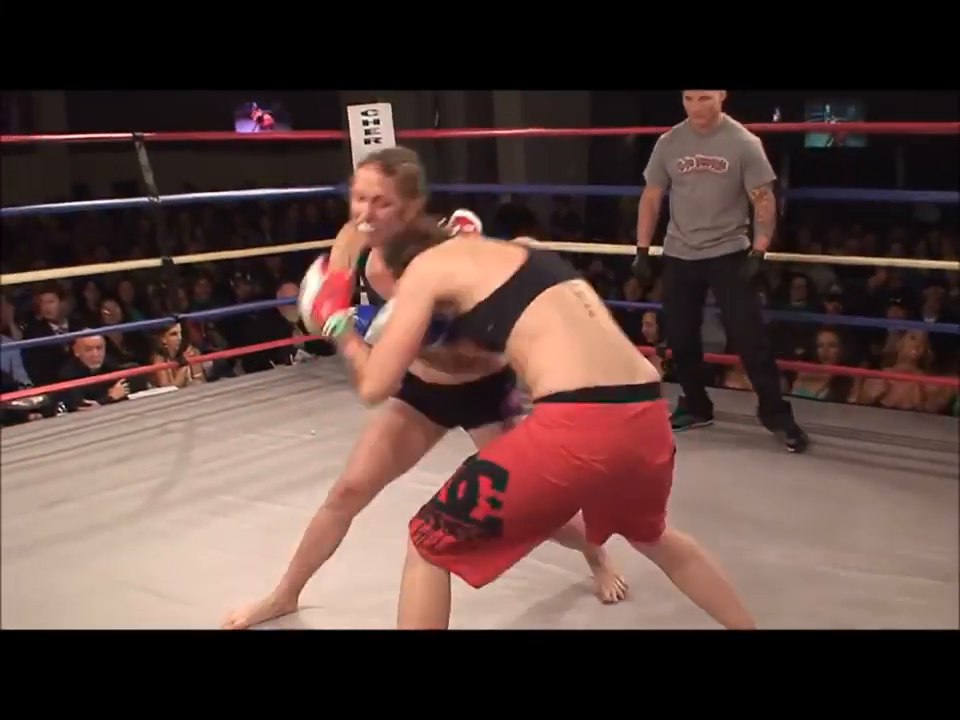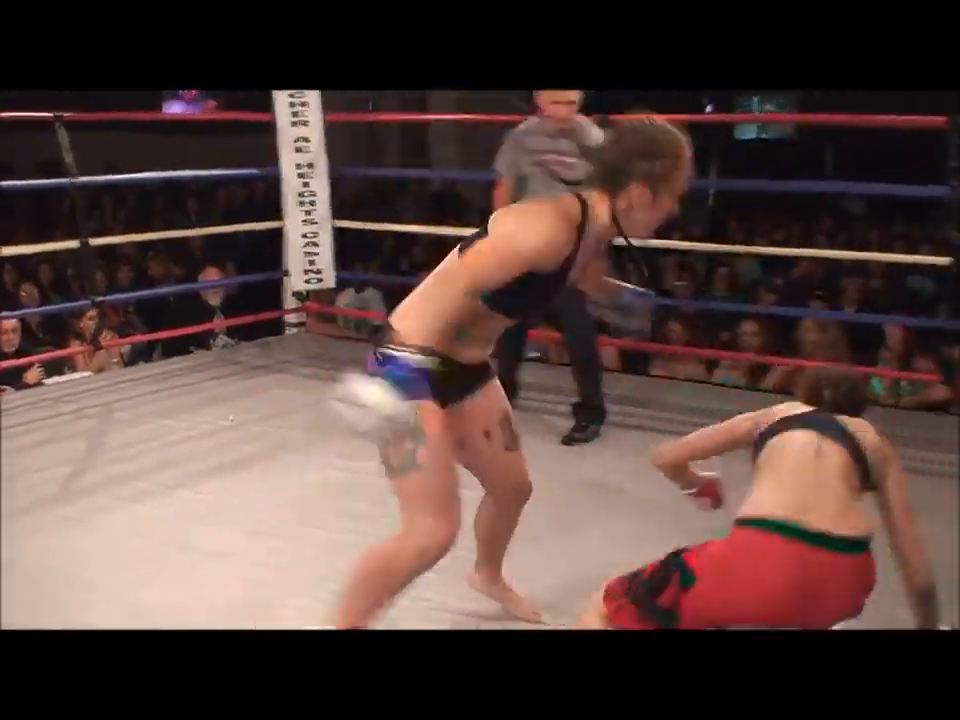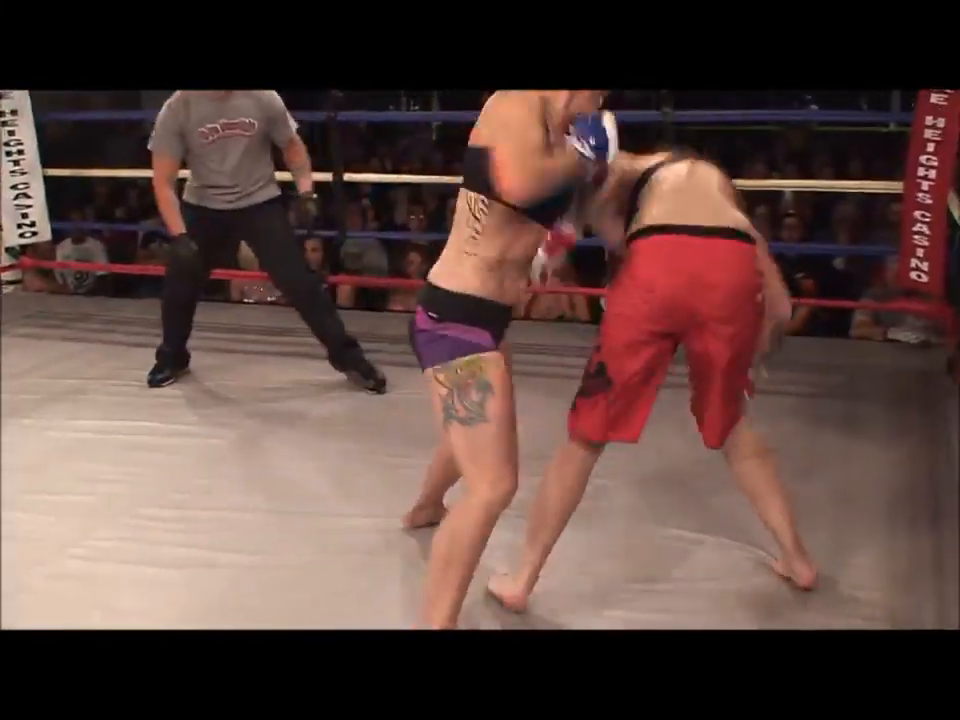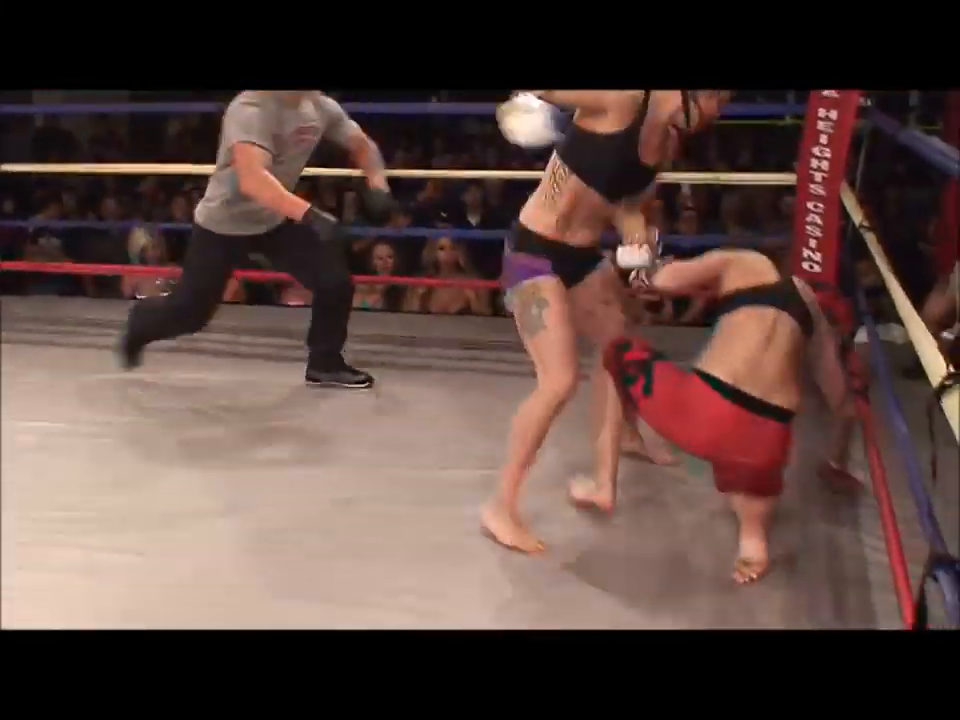
dt=1s
person 1, frame 1
right shoulder: (354, 240)
left hip: (485, 391)
right hip: (421, 389)
right knee: (348, 491)
left ankle: (598, 555)
right ankle: (284, 595)
person 1, frame 2
left shoulder: (596, 225)
right shoulder: (553, 224)
right elbow: (463, 280)
left wrist: (615, 293)
right wrist: (405, 367)
left hip: (464, 364)
right hip: (409, 360)
left knee: (513, 487)
right knee: (433, 534)
left ankle: (489, 577)
right ankle: (341, 629)
person 1, frame 3
left shoulder: (567, 156)
right shoulder: (514, 103)
right elbow: (519, 186)
right wrist: (584, 146)
left hip: (479, 317)
right hip: (449, 317)
left knee: (484, 427)
right knee: (493, 487)
left ankle: (425, 508)
right ankle: (435, 624)
person 1, frame 4
left shoulder: (670, 136)
right shoulder: (624, 99)
right elbow: (543, 90)
left wrist: (636, 245)
right wrist: (530, 104)
left hip: (584, 254)
right hip: (534, 254)
right knee: (559, 383)
left ankle: (605, 479)
right ankle: (502, 509)
person 2, frame 1
left shoulder: (429, 265)
right shoulder: (524, 251)
left elbow: (375, 386)
left wrist: (342, 334)
left hip: (577, 427)
right hip: (647, 420)
left knee: (431, 547)
right knee: (654, 538)
person 2, frame 2
left shoulder: (771, 418)
right shoulder: (873, 442)
left elbow: (667, 458)
right elbow: (917, 568)
left wrist: (697, 483)
right wrist: (929, 623)
left hip: (758, 564)
right hip: (840, 578)
left knee: (603, 612)
person 2, frame 3
left shoulder: (633, 170)
right shoulder: (724, 186)
left elbow: (610, 184)
right elbow: (780, 308)
right wrist: (742, 365)
left hip: (659, 265)
right hip: (734, 267)
left knee: (589, 428)
right knee: (728, 423)
left ankle: (523, 579)
right ankle: (796, 557)
person 2, frame 4
left shoulder: (733, 261)
right shoulder: (811, 302)
left elbow: (669, 280)
right elbow: (842, 403)
left wrist: (649, 271)
right wrist: (838, 458)
left hip: (702, 406)
right hip: (769, 432)
left knee: (620, 355)
right knee: (746, 481)
right ankle: (752, 533)
person 3, frame 1
left shoulder: (744, 144)
right shoulder: (669, 143)
left elbow: (764, 202)
right elbow: (651, 198)
left wrist: (758, 252)
right wrist: (642, 250)
left hip: (731, 255)
right hip: (679, 257)
left knee: (749, 338)
right knee: (681, 341)
left ankle: (777, 415)
right ankle: (695, 407)
person 3, frame 2
left shoulder: (593, 142)
right shoulder: (520, 138)
right elbow: (504, 191)
left knee: (579, 331)
right knee: (511, 320)
left ankle: (590, 410)
right ankle: (505, 386)
person 3, frame 3
left shoulder: (263, 99)
right shoulder: (176, 110)
left elbow: (293, 147)
right elbow: (163, 180)
left wrist: (306, 195)
right wrist: (180, 236)
left hip: (261, 203)
right hip: (203, 208)
left knee: (299, 282)
right knee: (179, 285)
left ankle: (348, 357)
right ankle: (172, 358)
person 3, frame 4
left shoulder: (322, 107)
right shoulder: (251, 110)
left elbow: (363, 146)
right elbow: (253, 180)
left wrist: (379, 189)
right wrist: (309, 215)
left hip: (276, 222)
right hip: (222, 225)
left knee: (334, 284)
right knee: (190, 311)
left ankle: (326, 365)
right ankle: (144, 323)
